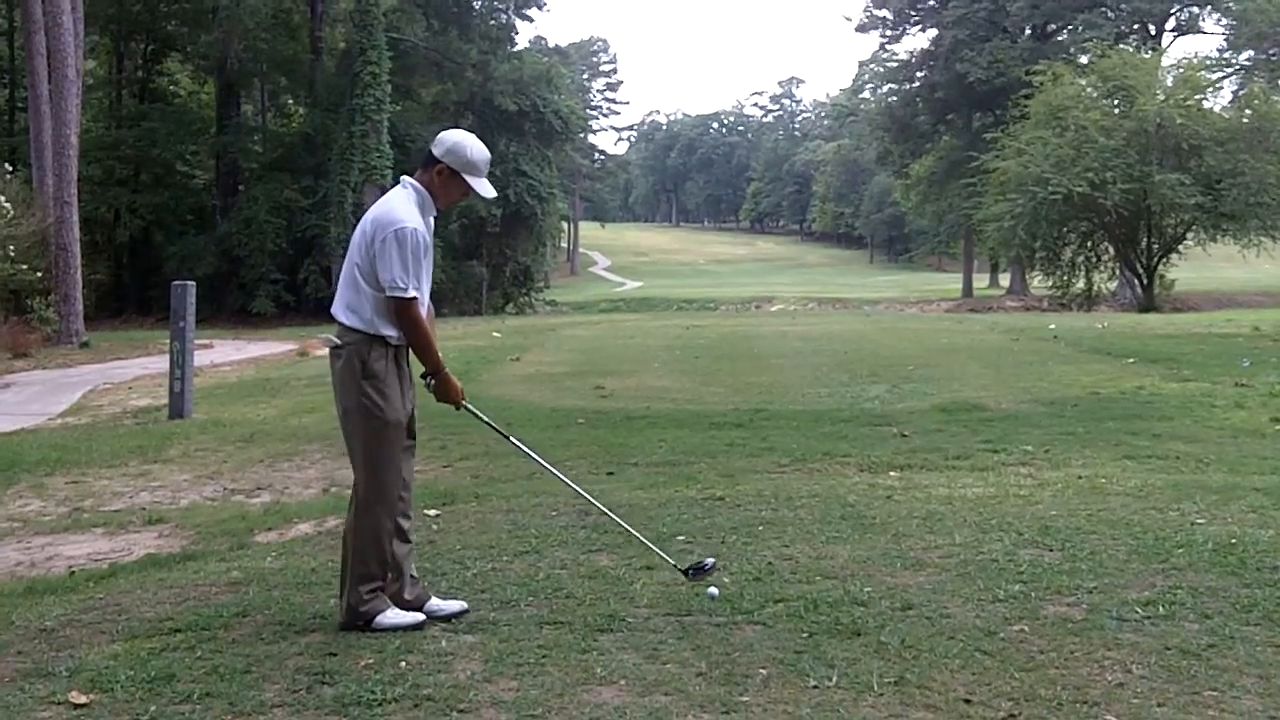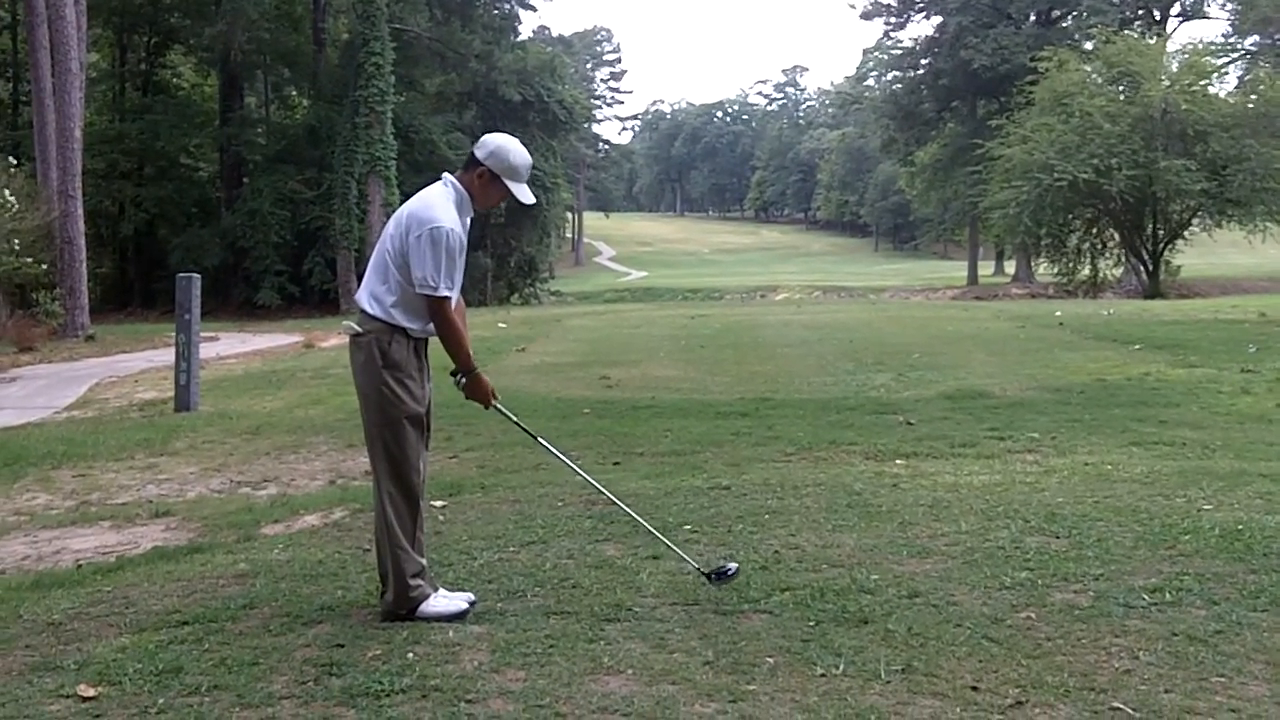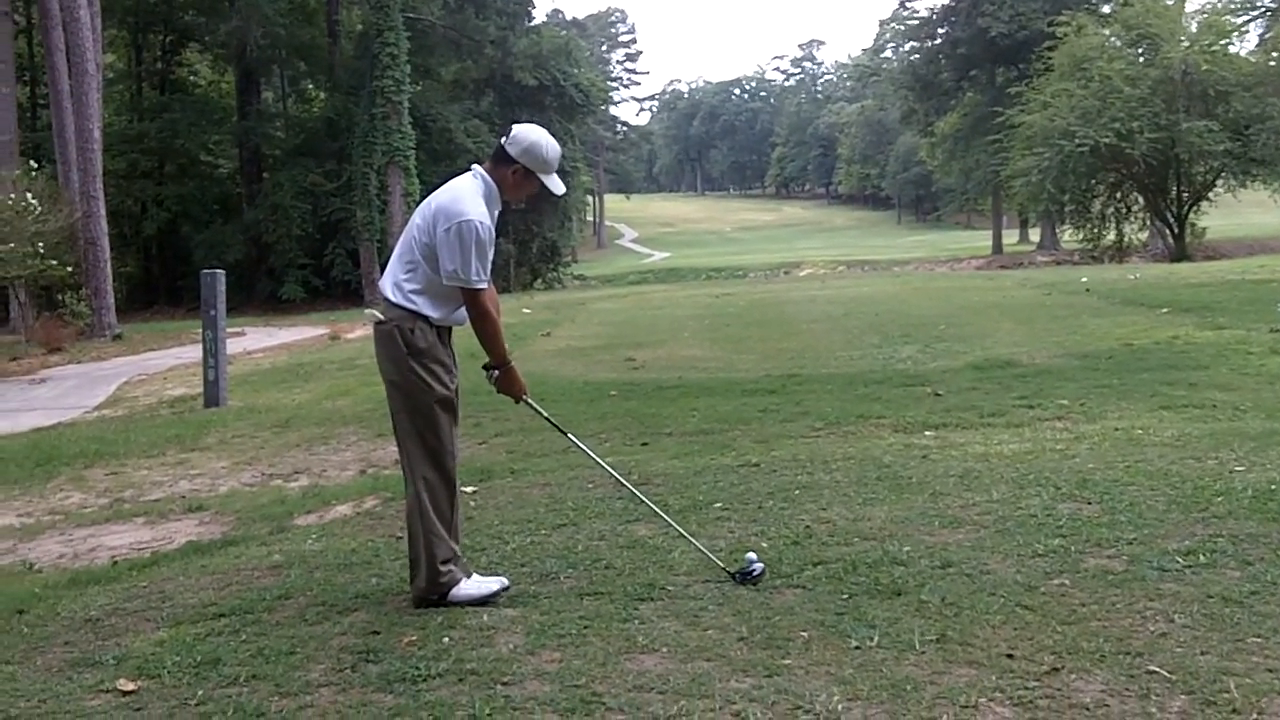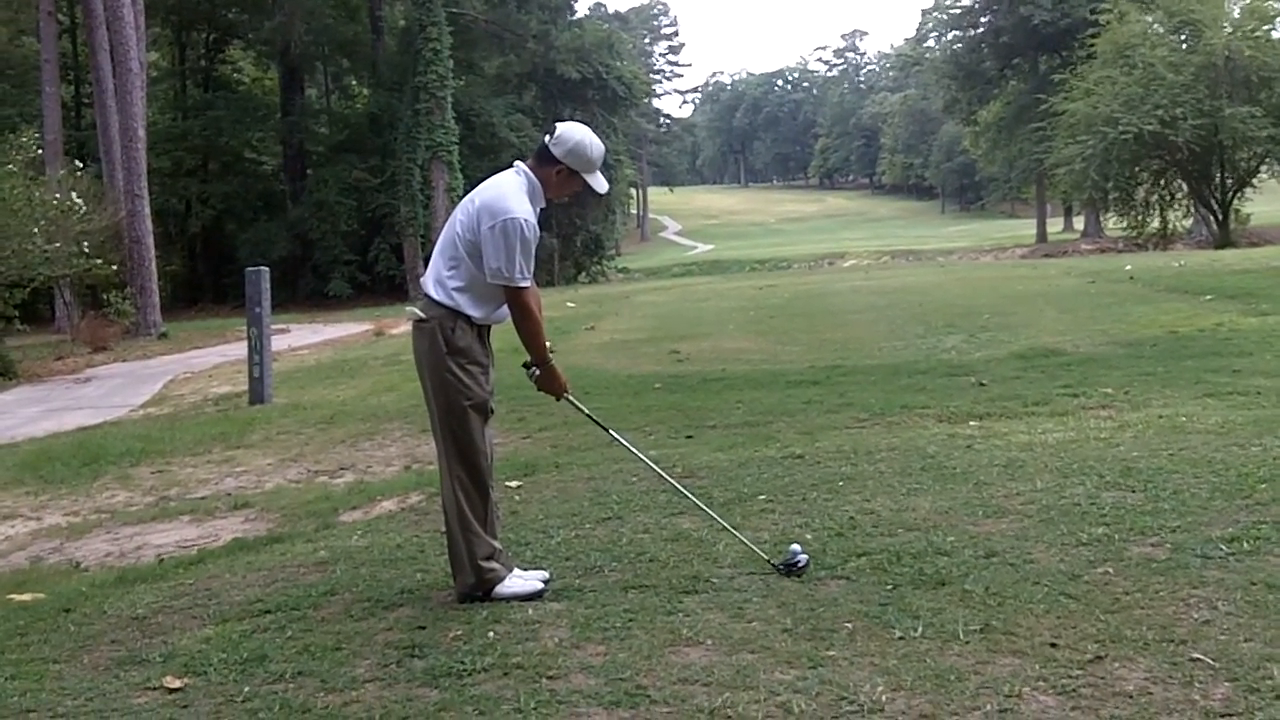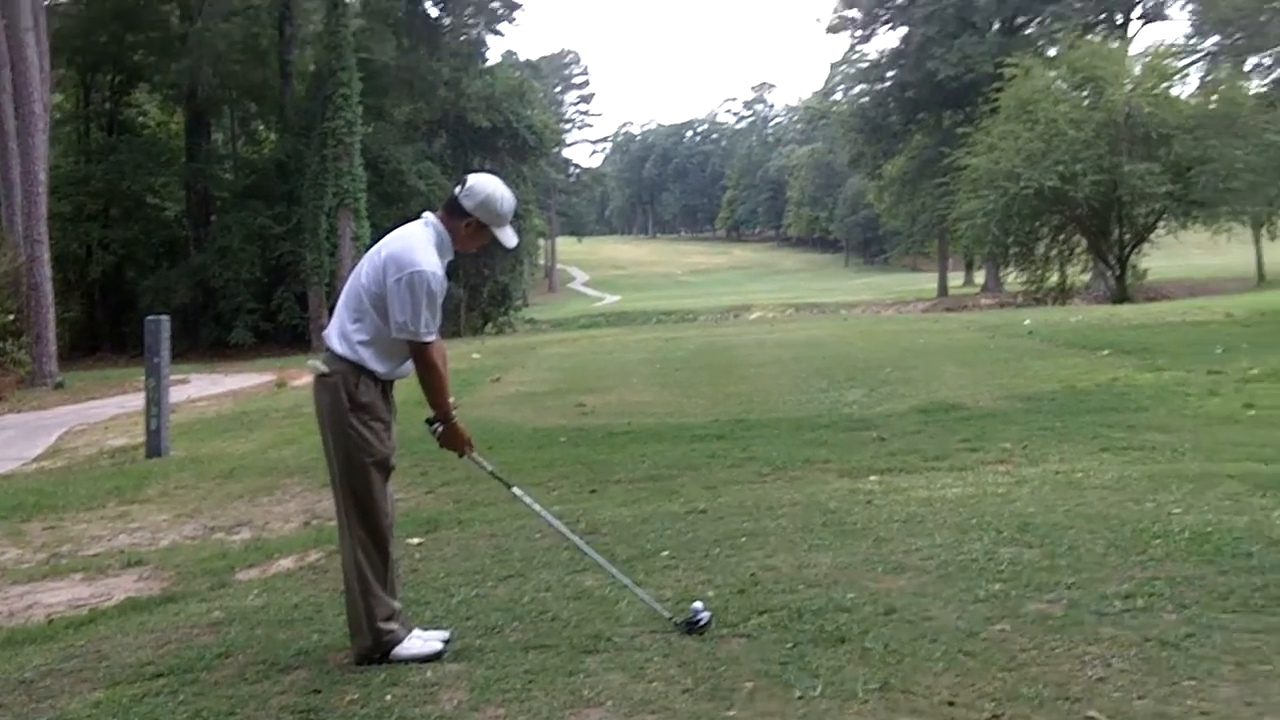
dt=1s
person 1, frame 1
left shoulder: (415, 212)
right shoulder: (402, 222)
left elbow: (420, 300)
right elbow: (405, 311)
left wrist: (436, 363)
right wrist: (441, 374)
left hip: (387, 356)
right hip: (369, 356)
left knee: (396, 482)
right knee: (377, 483)
left ankle: (402, 591)
right ankle: (363, 602)
person 1, frame 2
left shoulder: (449, 205)
right shoulder: (440, 221)
left elbow: (453, 297)
right elbow: (440, 310)
left wrist: (466, 362)
right wrist: (471, 373)
left hip: (404, 343)
right hip: (388, 346)
left knee: (409, 471)
right knee: (400, 473)
left ankle: (413, 581)
right ankle: (404, 594)
person 1, frame 3
left shoulder: (474, 194)
right shoulder: (469, 215)
left elbow: (484, 286)
right elbow: (476, 301)
left wrist: (500, 354)
right wrist: (504, 366)
left hip: (425, 330)
right hip: (411, 332)
left knee: (439, 453)
right knee: (431, 457)
left ankle: (447, 567)
right ankle: (436, 579)
person 1, frame 4
left shoulder: (513, 187)
right shoulder: (513, 213)
left elbow: (525, 286)
right elbow: (519, 300)
left wrist: (542, 352)
right wrist: (546, 366)
left hip: (462, 327)
right hip: (451, 331)
left knee: (475, 455)
right knee: (467, 457)
left ankle: (489, 563)
right ankle: (480, 575)
person 1, frame 5
left shoulder: (419, 238)
right shoulder: (420, 264)
left elbow: (429, 340)
right elbow: (424, 354)
left wrist: (444, 408)
right wrist: (449, 422)
left hip: (365, 382)
right hip: (353, 387)
left knee: (375, 513)
right knee: (366, 515)
left ankle: (387, 623)
right ankle: (378, 637)
